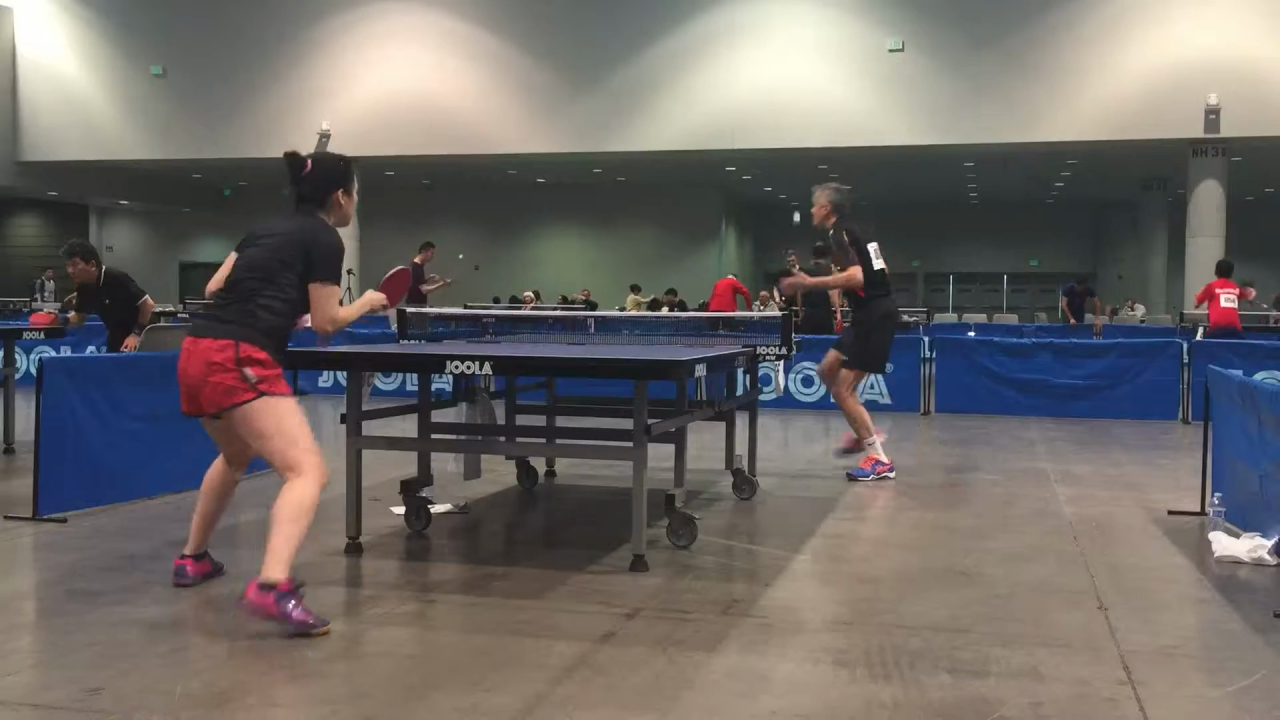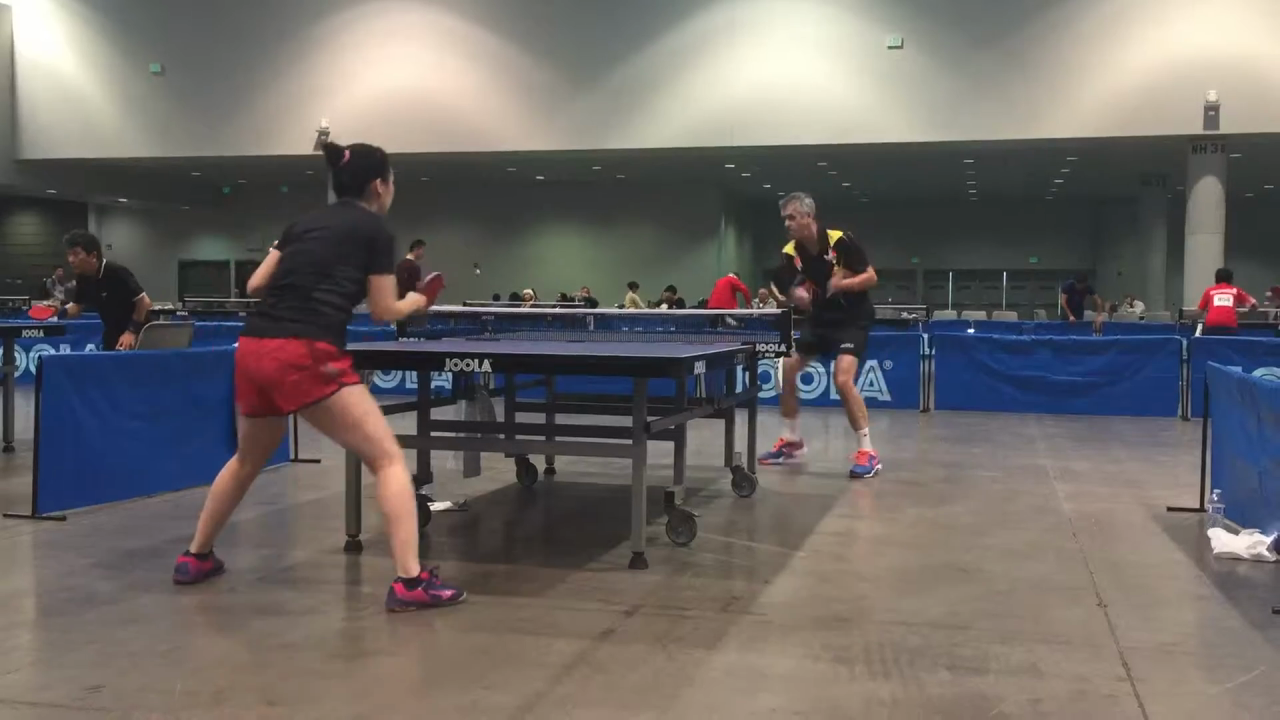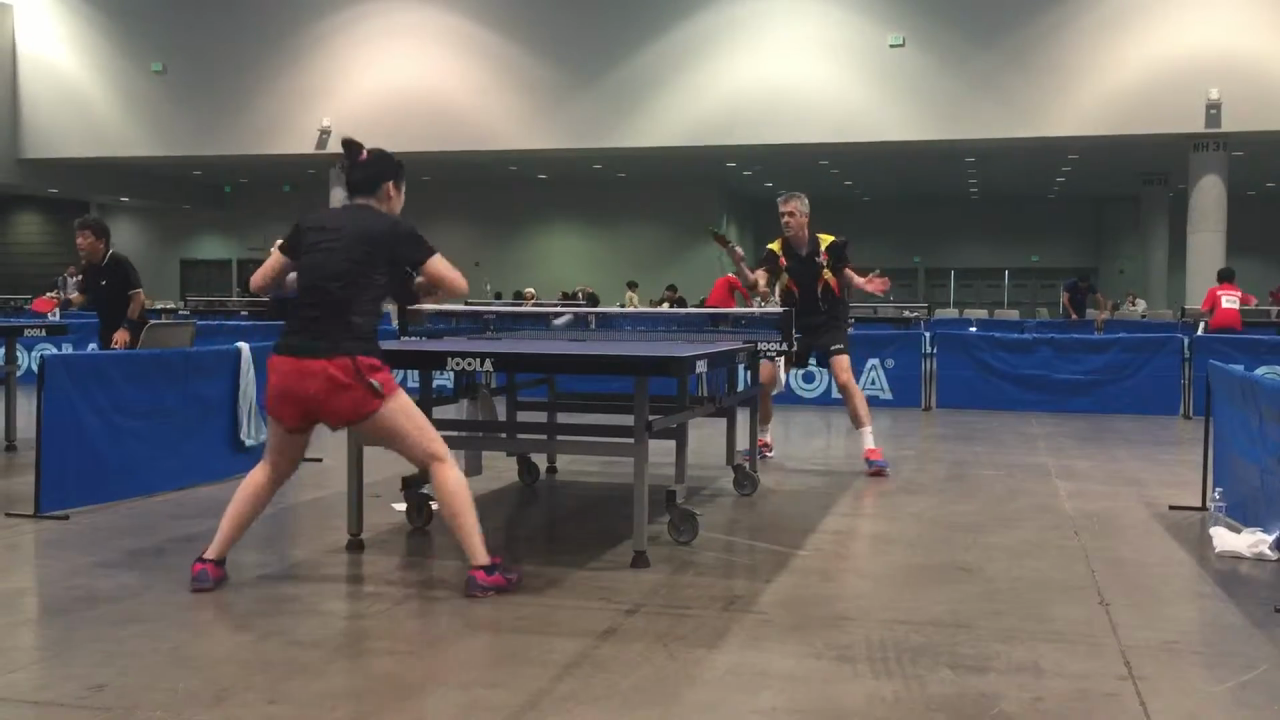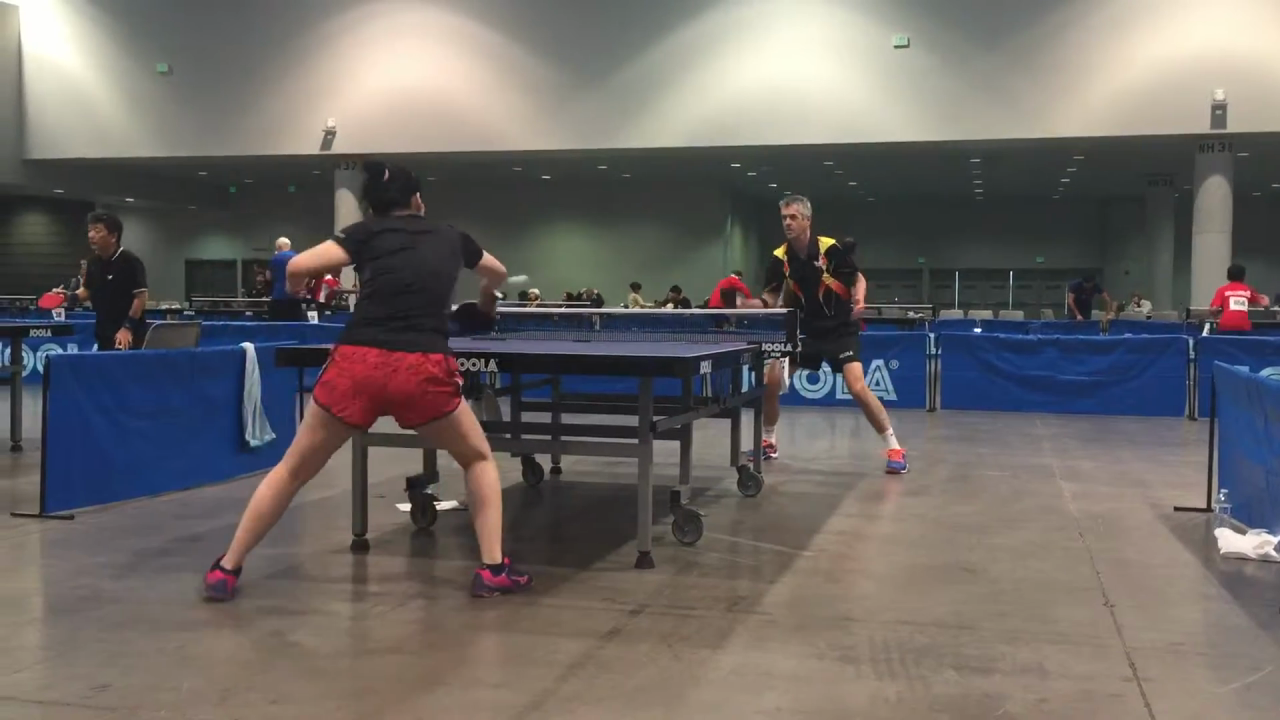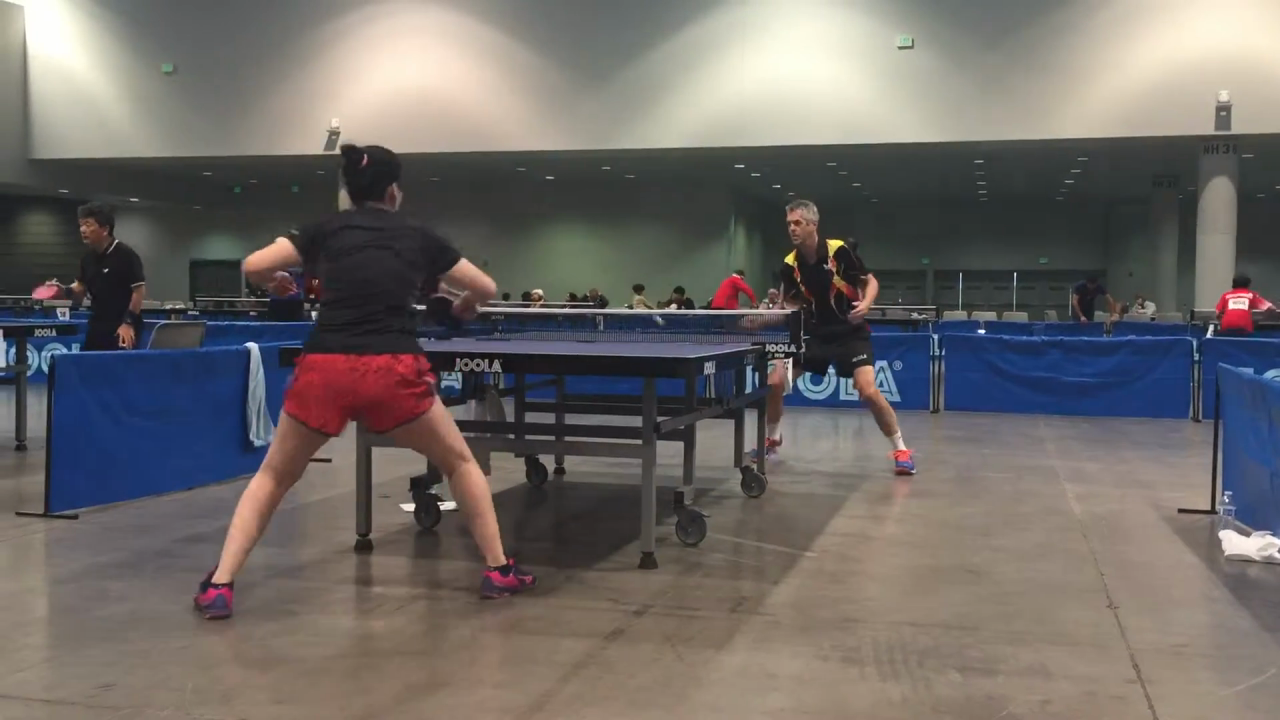
dt=0.3s
person 1, frame 1
left shoulder: (266, 229)
right shoulder: (324, 239)
left elbow: (214, 288)
right elbow: (325, 324)
right wrist: (367, 304)
left hip: (199, 352)
right hip: (237, 360)
left knee: (236, 455)
right knee: (309, 473)
left ankle: (192, 558)
right ankle: (271, 590)
person 1, frame 2
left shoulder: (304, 223)
right shoulder: (374, 229)
left elbow: (257, 285)
right elbow: (385, 313)
right wrist: (416, 301)
left hip: (252, 349)
right hip: (305, 358)
left knee: (249, 459)
right knee: (389, 461)
left ankle: (195, 557)
right ankle: (411, 581)
person 1, frame 3
left shoulder: (311, 224)
right shoulder: (393, 231)
left elbow: (259, 284)
right elbow: (458, 287)
right wrist: (425, 283)
left hip: (287, 368)
right hip: (348, 372)
left knee: (274, 467)
right knee: (437, 459)
left ankle: (210, 563)
right ankle: (482, 568)
person 1, frame 4
left shoulder: (366, 232)
right shoulder: (449, 236)
left elbow: (298, 267)
right elbow: (498, 274)
left wrist: (294, 285)
right wrist: (486, 298)
left hip: (357, 365)
right hip: (425, 370)
left knee: (293, 469)
right knee: (478, 458)
left ankle: (224, 571)
right ankle: (493, 569)
person 1, frame 5
left shoulder: (326, 229)
right shoulder: (419, 236)
left elbow: (253, 267)
right elbow: (486, 289)
left wrist: (278, 281)
right wrist: (465, 305)
left hip: (324, 370)
right hip: (394, 373)
left knee: (273, 476)
right knee: (460, 463)
left ankle: (219, 586)
right ankle: (500, 570)
person 2, frame 1
left shoulder: (838, 233)
right shoulder: (850, 232)
left elbow: (855, 278)
right elbow: (862, 272)
left wrist: (808, 283)
left hip: (875, 319)
right hip: (868, 317)
left knee: (842, 391)
right knee: (829, 368)
left ankle: (880, 460)
right ankle: (864, 434)
person 2, frame 2
left shoulder: (840, 240)
right shoulder: (791, 253)
left elbow: (871, 277)
right elbow: (800, 296)
left wrist: (846, 283)
right wrist: (797, 295)
left hip: (853, 318)
right hip: (821, 317)
left knee: (843, 381)
right knee: (787, 371)
left ankle: (868, 452)
right ankle: (791, 441)
person 2, frame 3
left shoulder: (829, 245)
right shoulder: (775, 252)
left elbow: (844, 271)
right elbow: (756, 285)
left wrist: (863, 283)
right wrist: (740, 267)
left hip: (830, 323)
right hip: (793, 325)
left knee: (844, 380)
right knee: (762, 382)
left ankle: (871, 448)
right ankle: (763, 441)
person 2, frame 4
left shoulder: (831, 249)
right shoulder: (780, 258)
left elbow: (857, 280)
right elbow: (770, 301)
left wrist: (858, 301)
right wrist: (747, 304)
left hip: (840, 329)
right hip: (804, 330)
left knee: (858, 388)
right knee: (769, 382)
left ankle: (894, 448)
right ankle: (768, 442)
person 2, frame 5
left shoulder: (839, 251)
right shoulder: (790, 265)
left elbow: (870, 282)
right elbow: (791, 309)
left wrist: (865, 303)
left hip: (850, 333)
right hip: (813, 333)
left knee: (869, 392)
right knee: (773, 384)
left ankle: (901, 450)
right ankle: (772, 436)
